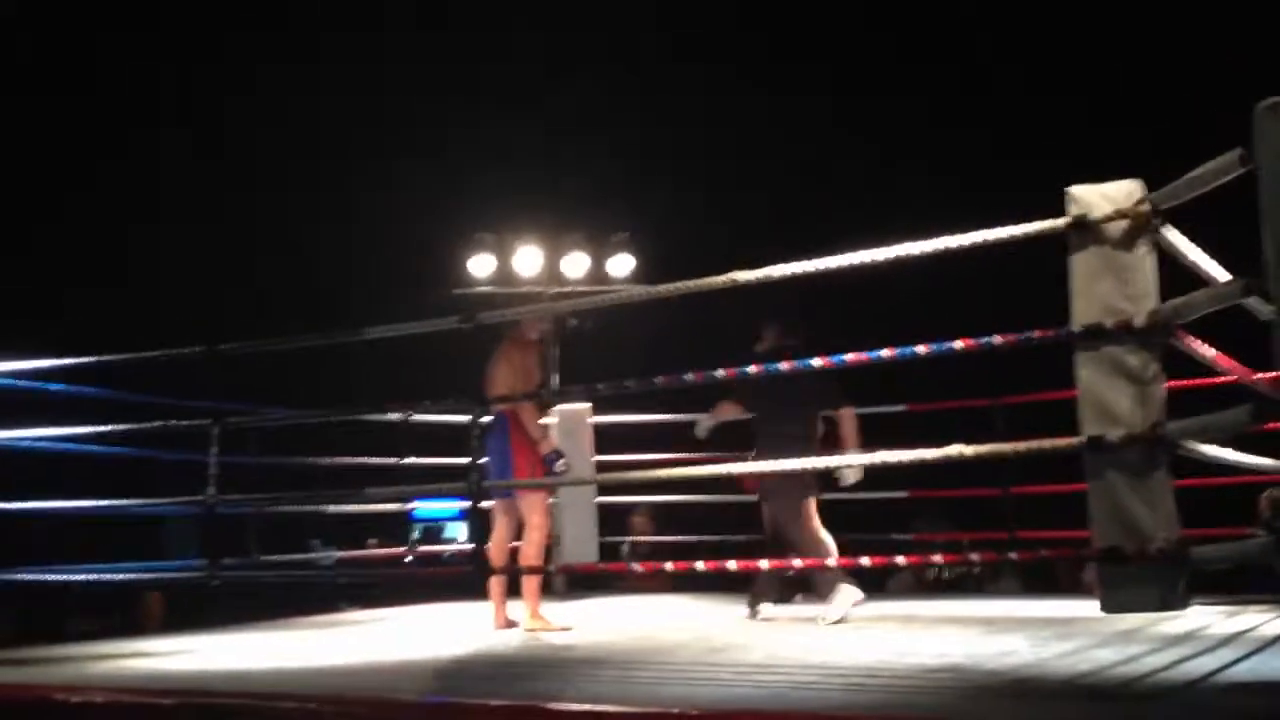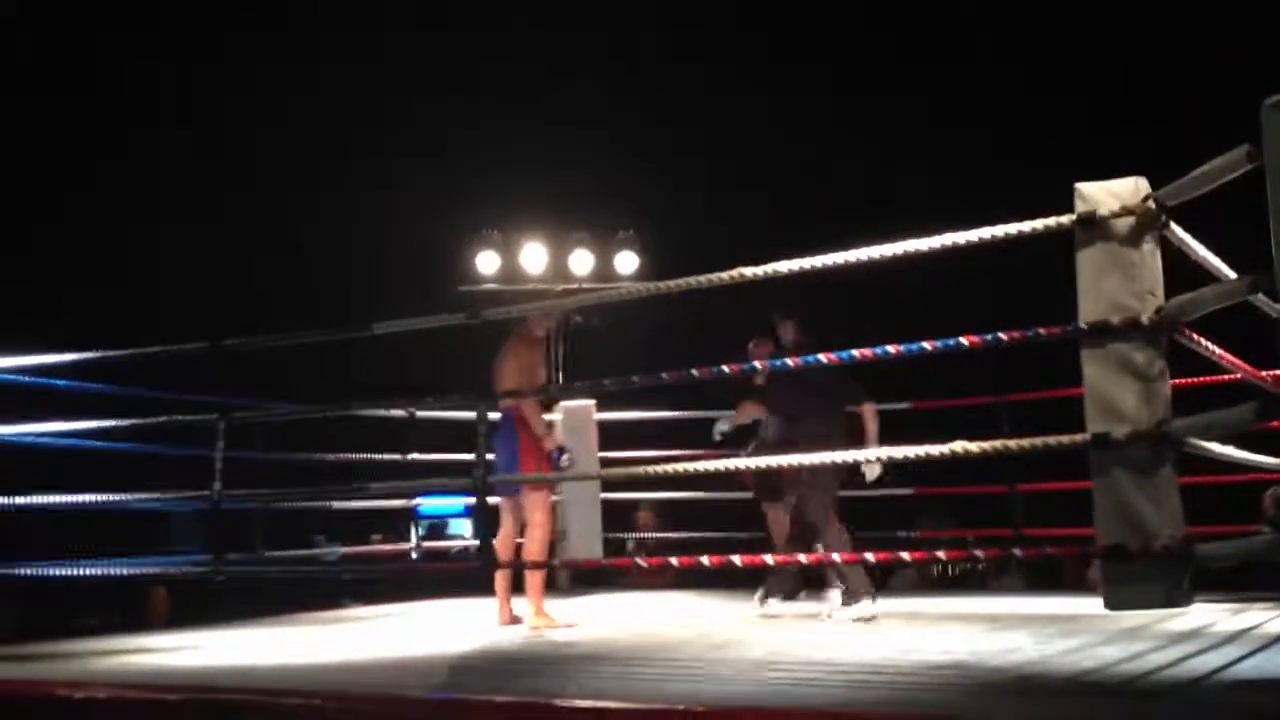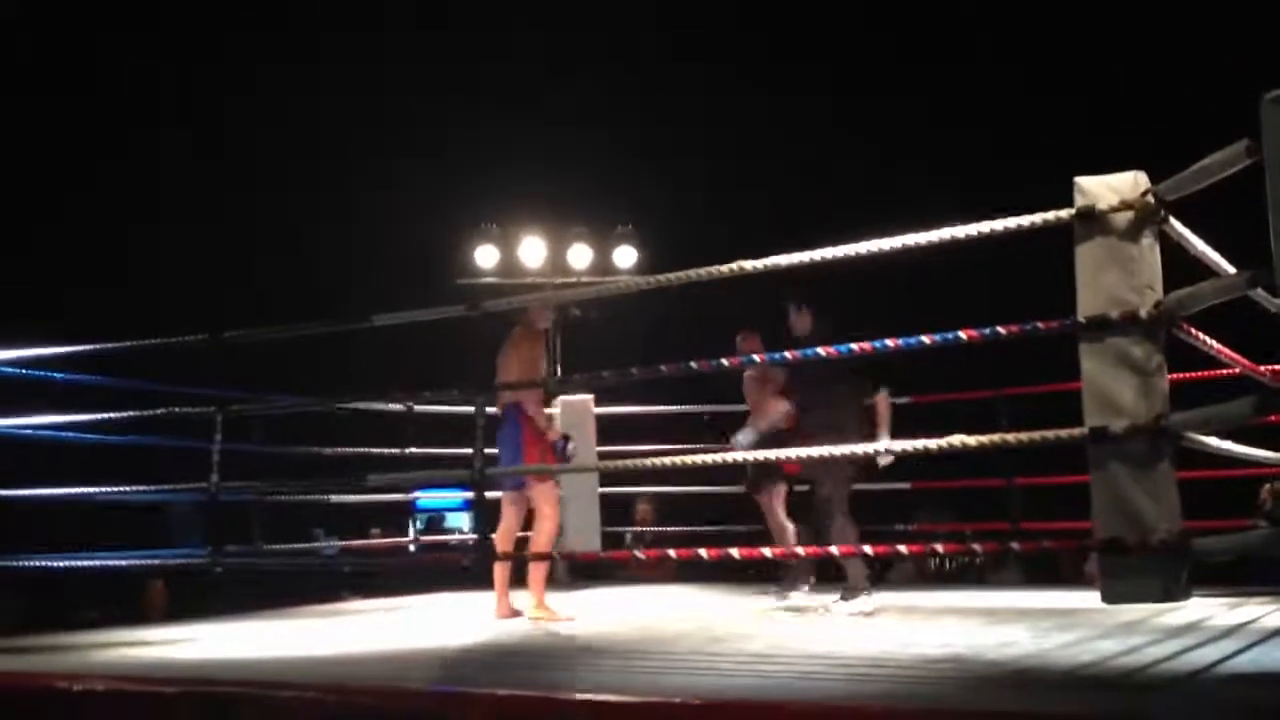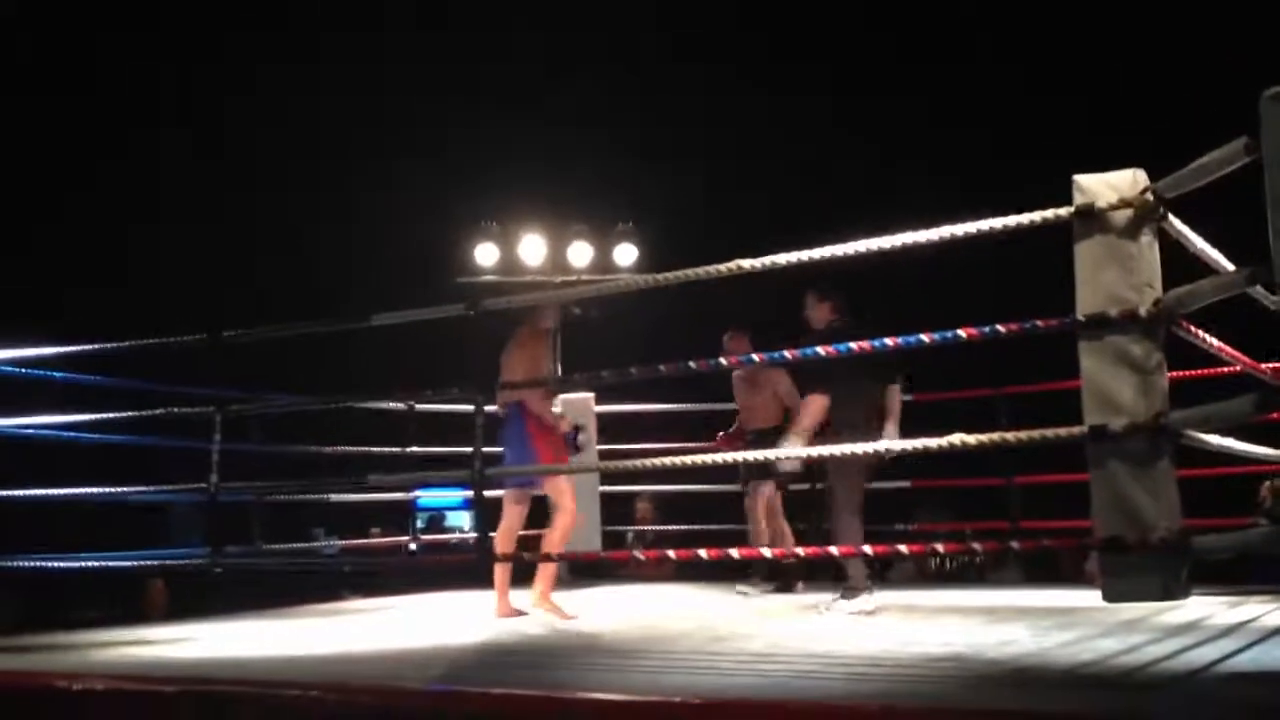
dt=0.1s
person 1, frame 1
left shoulder: (503, 351)
right shoulder: (523, 347)
right elbow: (523, 399)
right wrist: (544, 442)
left hip: (499, 433)
right hip: (516, 434)
left knee: (502, 529)
right knee: (537, 523)
left ankle: (499, 613)
right ankle: (532, 613)
person 1, frame 2
left shoulder: (511, 348)
right shoulder: (529, 345)
right elbow: (525, 398)
right wrist: (548, 437)
left hip: (507, 433)
right hip: (523, 433)
left knee: (509, 527)
right knee: (539, 523)
left ankle: (504, 609)
right ankle: (536, 611)
person 1, frame 3
left shoulder: (515, 340)
right shoulder: (531, 338)
right elbow: (525, 392)
right wrist: (550, 430)
left hip: (510, 426)
right hip: (526, 426)
left knee: (510, 520)
right knee: (548, 514)
left ankle: (502, 603)
right ankle: (537, 603)
person 1, frame 4
left shoulder: (517, 341)
right shoulder: (537, 339)
left elbow: (502, 397)
right elbow: (528, 391)
right wrist: (559, 423)
left hip: (512, 426)
right hip: (531, 425)
left knee: (511, 519)
right knee: (567, 506)
left ankle: (502, 602)
right ankle: (542, 592)
person 2, frame 1
left shoulder: (764, 362)
left elbow: (738, 404)
right elbow: (844, 411)
left wrist: (708, 420)
right wrist: (851, 454)
left hip: (775, 454)
right hip: (804, 454)
left knee: (789, 525)
right knee: (786, 523)
left ankle: (839, 586)
right ankle: (761, 601)
person 2, frame 2
left shoulder: (789, 361)
left elbow: (764, 404)
right elbow: (866, 405)
right wrist: (872, 450)
left hip: (806, 452)
right hip: (836, 450)
left knee: (824, 522)
right knee: (819, 518)
left ankle: (861, 596)
right ankle: (776, 588)
person 2, frame 3
left shoulder: (805, 350)
left elbow: (788, 401)
right elbow: (879, 393)
left wrist: (752, 429)
right wrist: (883, 435)
left hip: (822, 442)
right hip: (852, 440)
left knee: (833, 514)
right knee: (828, 511)
left ankle: (858, 591)
person 2, frame 4
left shoulder: (827, 345)
left elbow: (818, 397)
right elbow: (893, 384)
left wrist: (794, 439)
right wrist: (891, 425)
left hip: (844, 439)
right hip: (869, 436)
left knee: (843, 513)
right knee: (845, 511)
left ankle: (857, 592)
right ankle: (855, 584)
person 3, frame 1
left shoulder: (797, 384)
right shoulder: (769, 385)
left elbow: (815, 426)
right wrist: (756, 458)
left hip: (791, 456)
right hip: (774, 456)
left knee: (808, 523)
right knee: (775, 522)
left ankle: (831, 581)
right ankle: (789, 584)
person 3, frame 2
right shoulder: (759, 383)
right wrist: (752, 450)
right hip: (766, 452)
left knee: (787, 519)
right knee: (776, 520)
right ankle: (794, 583)
person 3, frame 3
left shoulder: (780, 373)
right shoulder: (747, 377)
right wrist: (746, 437)
left hip: (778, 442)
right hip: (762, 445)
left knee: (774, 508)
right knee: (772, 513)
left ankle: (796, 571)
right ankle: (798, 572)
person 3, frame 4
left shoulder: (771, 372)
right shoulder: (737, 377)
left elbow: (797, 406)
right wrist: (732, 435)
left hip: (771, 443)
right hip: (751, 445)
left knee: (754, 506)
right knee: (772, 512)
left ankle: (759, 575)
right ankle: (790, 574)
